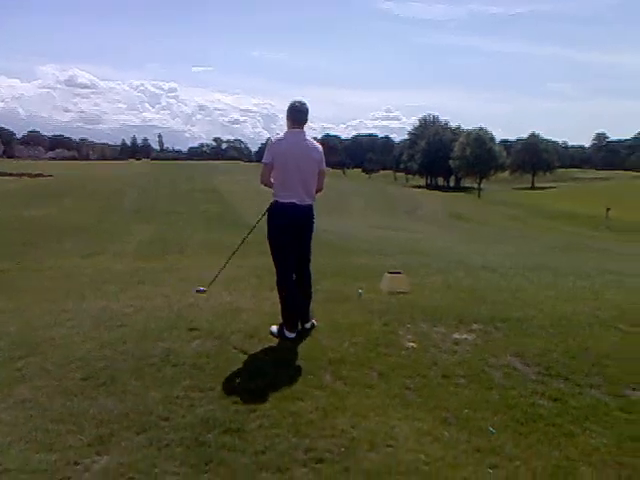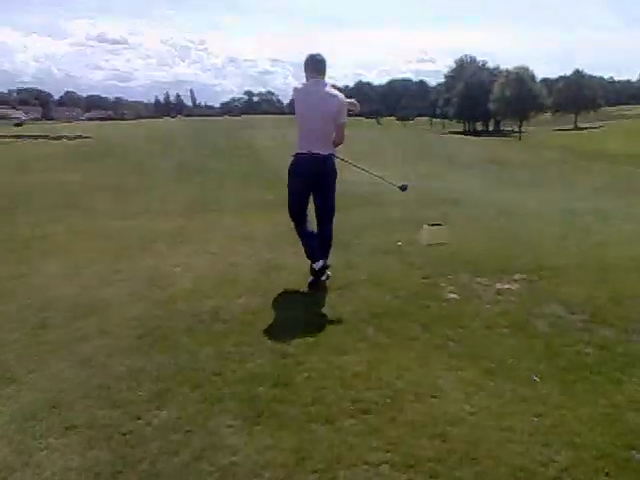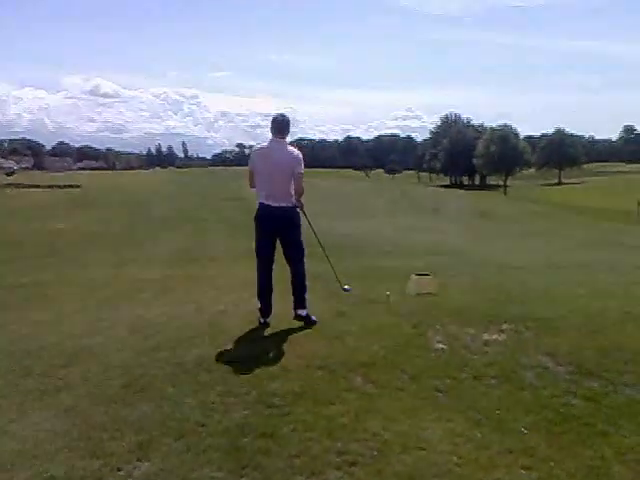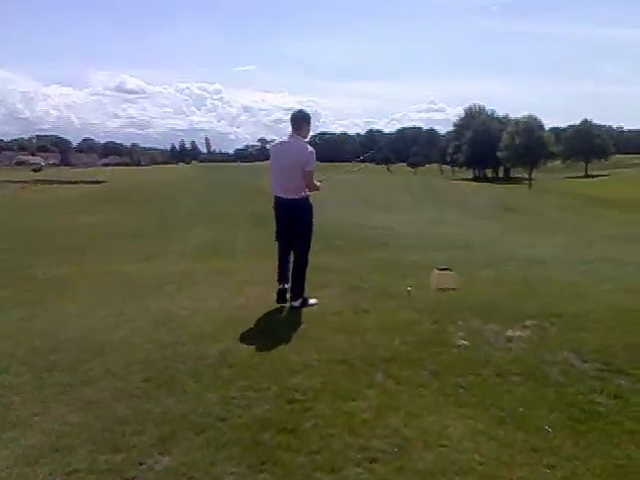
dt=0.7s
person 1, frame 1
left shoulder: (275, 143)
right shoulder: (316, 148)
left elbow: (265, 179)
right elbow: (320, 186)
left hip: (281, 211)
right hip: (306, 212)
left knee: (284, 270)
right knee: (303, 267)
left ankle: (290, 326)
right ankle: (305, 320)
person 1, frame 2
left shoulder: (299, 93)
right shoulder: (337, 98)
right elbow: (340, 139)
left hip: (302, 162)
right hip: (326, 163)
left knee: (298, 215)
right knee: (325, 218)
left ankle: (316, 259)
right ankle: (322, 271)
person 1, frame 3
left shoulder: (256, 153)
right shoulder: (294, 155)
left elbow: (252, 184)
right elbow: (299, 188)
right wrist: (297, 200)
left hip: (264, 213)
right hip: (287, 213)
left knee: (264, 265)
right knee: (296, 262)
left ankle: (264, 313)
right ankle: (300, 308)
person 1, frame 4
left shoulder: (275, 147)
right shoulder: (307, 151)
left elbow: (279, 175)
right elbow: (309, 184)
right wrist: (317, 186)
left hip: (280, 202)
right hip: (299, 205)
left knee: (284, 247)
right knee: (301, 251)
left ankle: (282, 284)
right ankle: (296, 297)
